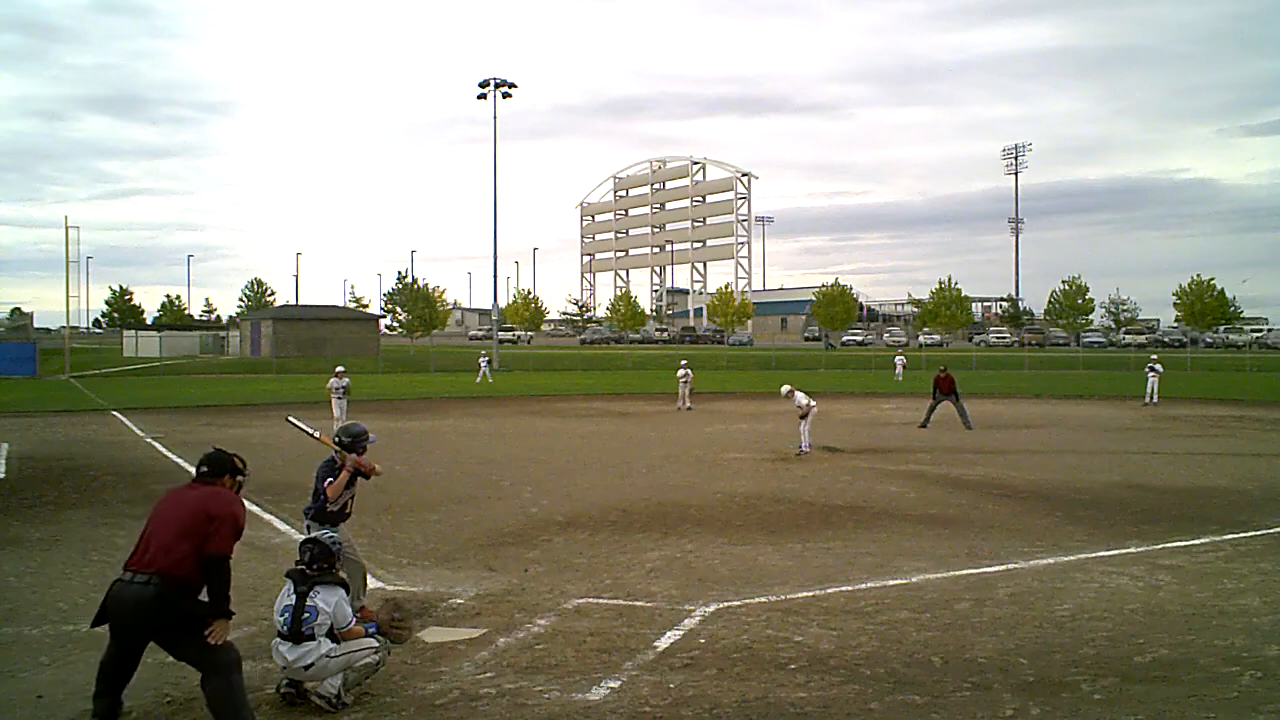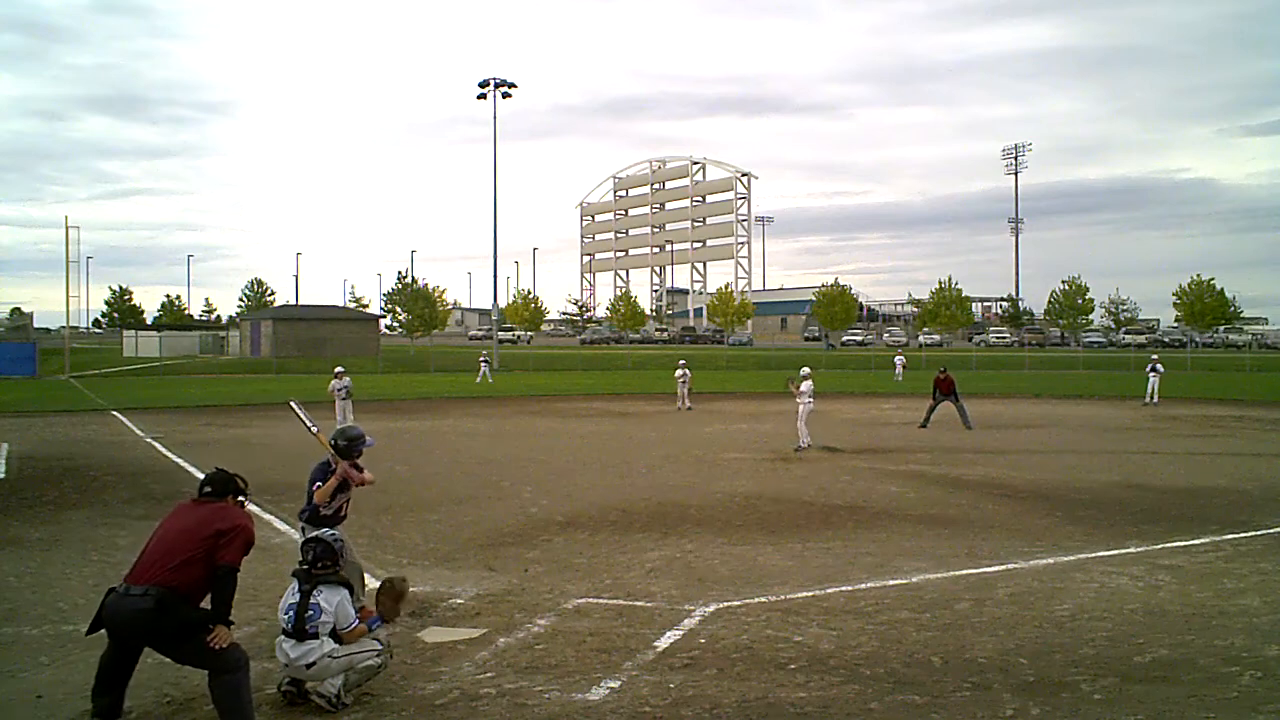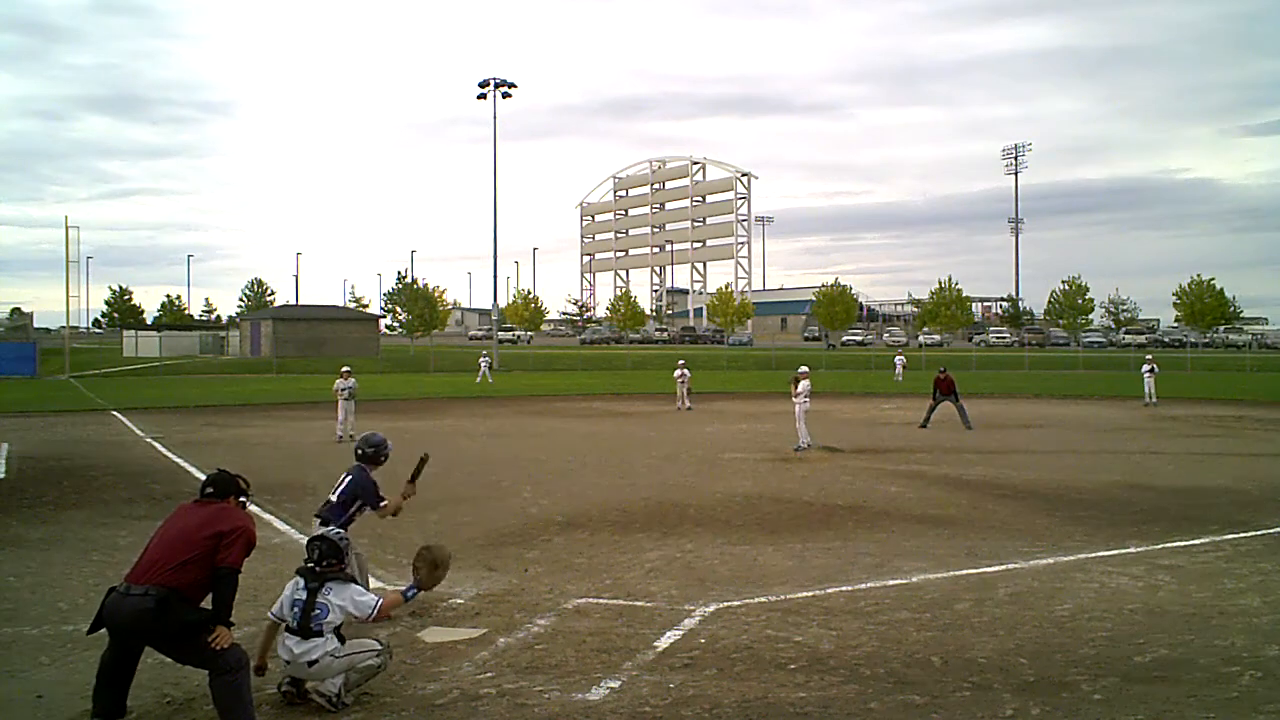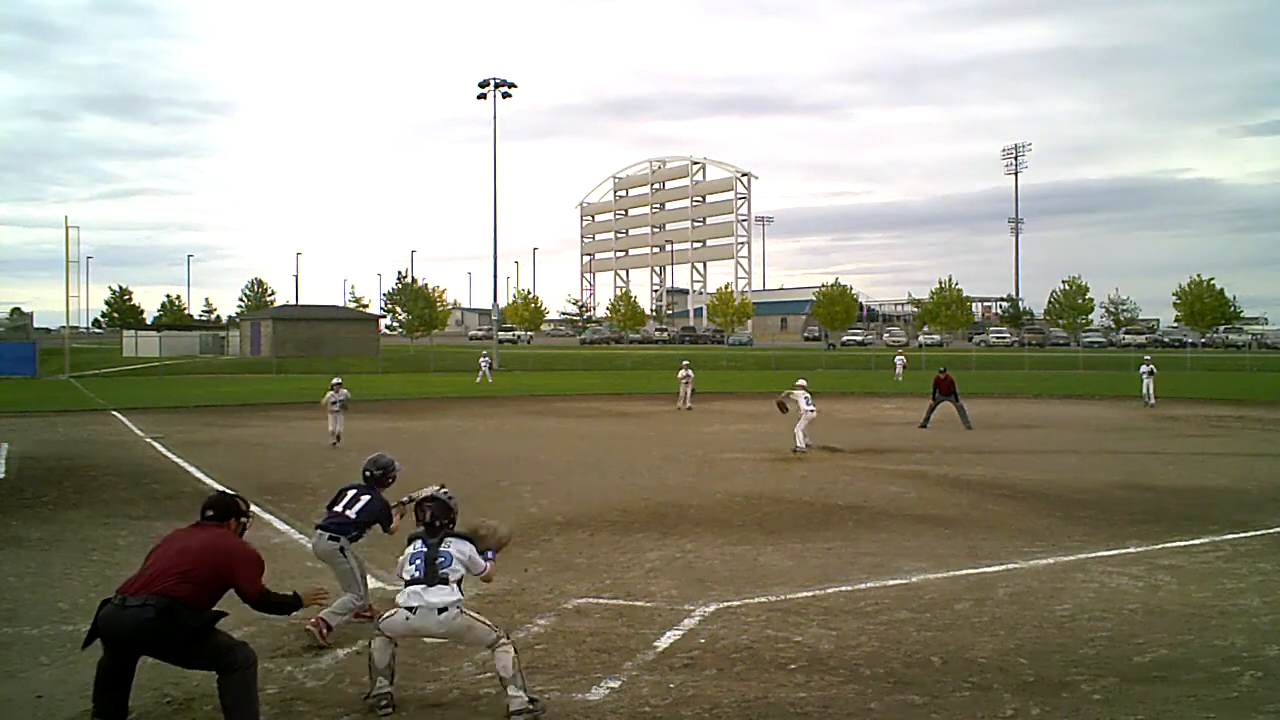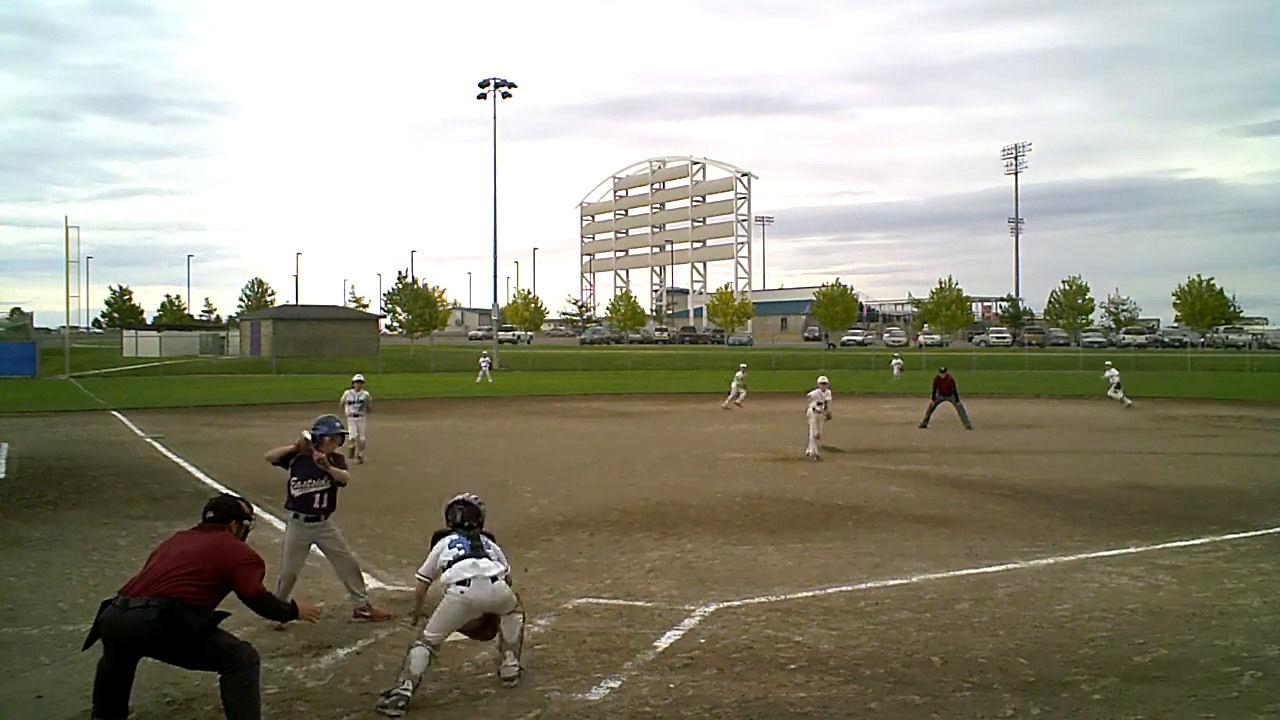
dt=1s
person 1, frame 1
left shoulder: (172, 496)
right shoulder: (228, 502)
right elbow: (217, 562)
right wrist: (221, 613)
left hip: (122, 595)
right hip: (163, 601)
left knee: (121, 654)
right knee: (222, 662)
person 1, frame 2
left shoulder: (181, 511)
right shoulder: (237, 520)
right elbow: (225, 574)
right wrist: (221, 622)
left hip: (117, 605)
right hip: (156, 610)
left knee: (121, 651)
right knee: (231, 662)
person 1, frame 3
left shoulder: (183, 511)
right shoulder: (238, 521)
right elbow: (226, 575)
right wrist: (222, 622)
left hip: (117, 604)
right hip: (157, 609)
left knee: (121, 652)
right knee: (231, 662)
person 1, frame 4
left shoulder: (175, 536)
right shoulder: (234, 547)
right elbow: (258, 598)
right wrist: (298, 600)
left hip: (113, 616)
right hip: (154, 620)
left knee: (117, 657)
right knee: (239, 660)
person 1, frame 5
left shoulder: (175, 539)
right shoulder: (237, 550)
right elbow: (257, 599)
right wrist: (293, 610)
left hip: (114, 617)
right hip: (157, 622)
left knee: (118, 655)
right knee: (242, 660)
person 2, frame 1
left shoulder: (291, 584)
right shoulder: (334, 593)
right elbow: (348, 634)
right wrist: (372, 629)
left hip: (284, 662)
right hip: (312, 665)
right knee: (379, 647)
left ankle: (292, 683)
right ankle: (330, 690)
person 2, frame 2
left shoulder: (296, 585)
right shoulder: (337, 592)
right elbow: (349, 637)
right wrist: (378, 620)
left hip: (286, 661)
right hip: (315, 664)
right knee: (381, 650)
left ankle: (293, 681)
right ankle: (331, 690)
person 2, frame 3
left shoulder: (296, 583)
right shoulder: (346, 590)
left elbow: (273, 622)
right elbow: (383, 608)
left wrist: (260, 659)
right wrist: (415, 587)
left hip: (289, 661)
right hip: (320, 663)
right knee: (381, 652)
left ankle: (292, 680)
right ankle: (331, 689)
person 2, frame 4
left shoulder: (412, 546)
right shoulder: (461, 545)
right elbow: (488, 575)
right wrist: (491, 554)
left hip: (411, 615)
right hip: (447, 615)
left knee: (382, 633)
right knee: (499, 641)
left ankle: (382, 695)
right ankle: (518, 702)
person 2, frame 5
left shoulder: (443, 543)
right shoulder: (489, 542)
left elbow: (422, 582)
right elbow: (508, 577)
left wrist: (417, 610)
left hip: (460, 591)
right hip: (494, 589)
left knee: (427, 641)
right knee: (513, 610)
left ankle: (401, 695)
right ankle: (510, 668)
person 3, frame 1
left shoulder: (354, 462)
right shoulder: (327, 468)
left elbow: (379, 471)
right elbow: (332, 494)
left wrist: (370, 467)
right wrist: (348, 469)
left hip: (337, 526)
right hip: (318, 527)
left knee: (357, 566)
left ankle: (358, 605)
person 3, frame 2
left shoulder: (350, 466)
right shoulder: (321, 470)
left elbow: (371, 478)
right elbow: (318, 499)
left wrist: (361, 478)
right wrist: (338, 476)
left hip: (334, 527)
right hip: (314, 528)
left knee: (354, 566)
left ankle: (357, 605)
person 3, frame 3
left shoulder: (355, 472)
right shoulder: (364, 480)
right elbow: (382, 512)
right wrist: (404, 496)
left hip: (330, 529)
left knee: (358, 560)
person 3, frame 4
left shoulder: (350, 488)
right shoulder: (380, 503)
right elbow: (391, 530)
right wrist: (399, 513)
left hip: (319, 538)
right hip: (336, 544)
left knee: (358, 569)
right knee: (355, 594)
left ankle: (364, 609)
right ankle: (321, 623)
person 3, frame 5
left shoulder: (334, 460)
right shoulder: (297, 457)
left elbow: (344, 479)
right elbow: (269, 456)
left wrist: (326, 466)
right wrist: (294, 446)
left hip: (323, 525)
right hip: (297, 524)
left knee: (349, 565)
right knee: (288, 572)
left ankle: (362, 607)
